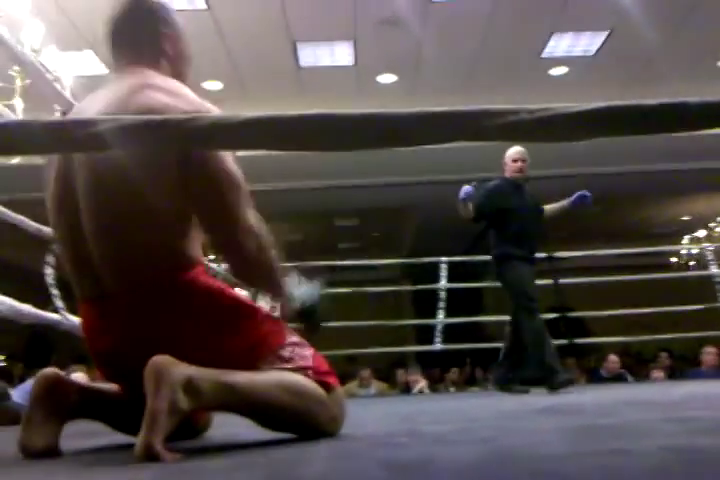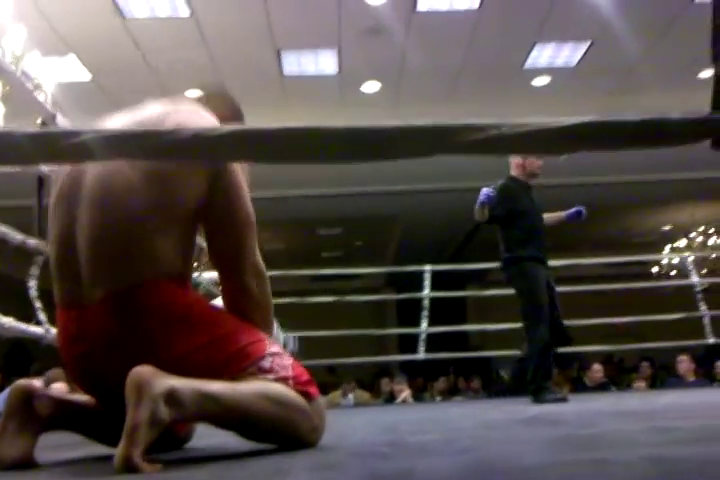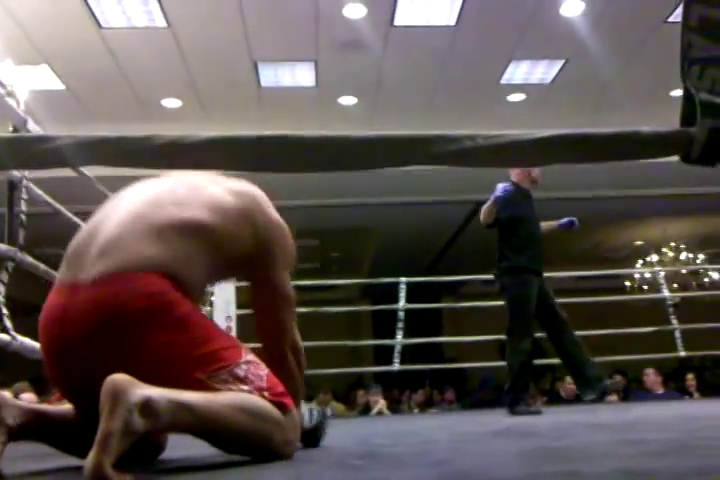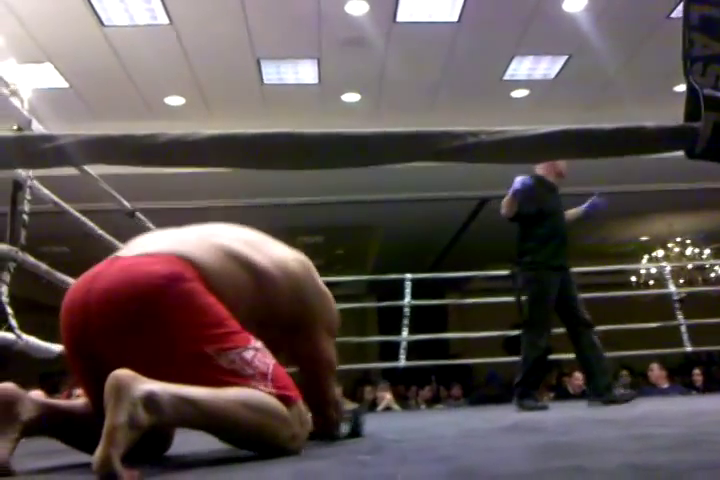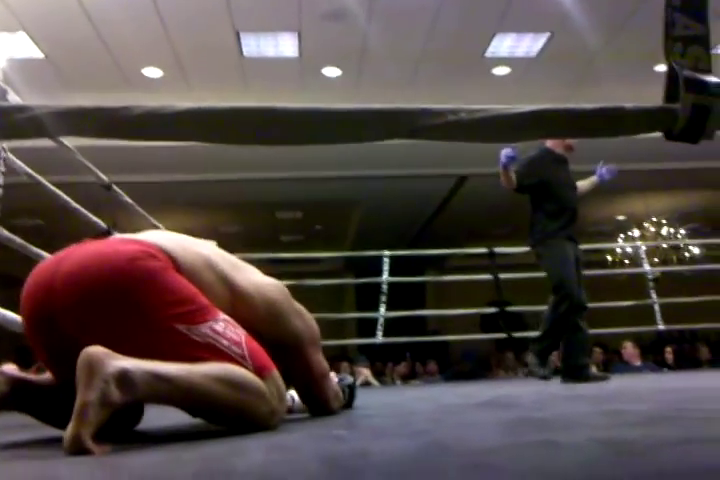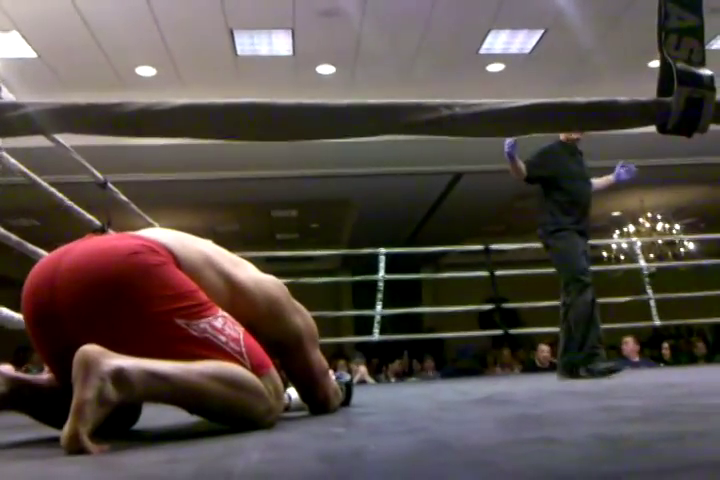
dt=0.3s
person 1, frame 1
left shoulder: (73, 125)
right shoulder: (184, 109)
right elbow: (238, 234)
right wrist: (287, 292)
left hip: (105, 328)
right hip: (175, 306)
left knee: (189, 417)
right knee: (327, 406)
left ankle: (72, 396)
right ankle: (189, 383)
person 1, frame 2
right shoulder: (206, 133)
right elbow: (244, 269)
right wrist: (264, 347)
left hip: (77, 338)
right hip: (150, 313)
left knee: (170, 430)
right knee: (307, 415)
left ankle: (47, 407)
right ankle: (171, 394)
person 1, frame 3
left shoulder: (170, 191)
right shoulder: (263, 215)
right elbow: (283, 343)
right wrist: (296, 413)
left knee: (132, 433)
right knee: (281, 430)
right ankle: (144, 403)
person 1, frame 4
right shoulder: (308, 289)
right elbow: (322, 395)
right wrist: (333, 429)
left knee: (146, 435)
right knee: (289, 425)
left ankle: (30, 410)
right ankle: (146, 397)
person 1, frame 5
right shoulder: (285, 311)
right elbow: (324, 403)
right wrist: (338, 391)
right hip: (124, 275)
left knee: (114, 407)
right knee: (266, 401)
right ankle: (118, 374)
person 1, frame 6
right shoulder: (279, 306)
right elbow: (322, 400)
right wrist: (335, 390)
right hip: (125, 272)
left knee: (113, 410)
right knee: (264, 401)
right ankle: (112, 373)
person 2, frame 1
left shoulder: (523, 191)
right shoulder: (495, 190)
left elbow: (539, 213)
right elbow: (470, 215)
left wrist: (570, 202)
right wrist: (464, 201)
left hip: (525, 261)
right hip: (510, 261)
left knee: (521, 321)
right knee: (530, 313)
left ankle: (505, 377)
right ankle: (550, 375)
person 2, frame 2
left shoulder: (525, 192)
right shoulder: (506, 190)
right elbow: (482, 216)
left wrist: (566, 215)
right wrist: (482, 202)
left hip: (536, 264)
right hip: (522, 265)
left knee: (555, 327)
right knee: (538, 325)
right ankle: (540, 388)
person 2, frame 3
left shoulder: (523, 197)
right shoulder: (509, 195)
right elbow: (485, 219)
left wrist: (557, 225)
right wrist: (494, 200)
left hip: (532, 275)
right hip: (516, 275)
left knee: (559, 327)
right knee: (520, 337)
left ankle: (590, 383)
right ankle: (516, 399)
person 2, frame 4
left shoulder: (549, 191)
right shoulder: (531, 189)
right elbow: (507, 212)
left wrist: (583, 210)
right wrist: (513, 192)
left hip: (558, 271)
right hip: (539, 271)
left knee: (581, 326)
right knee: (538, 333)
left ankle: (602, 389)
right ankle: (525, 394)
person 2, frame 5
left shoulder: (561, 163)
right shoulder: (539, 161)
right elbow: (511, 183)
left wrist: (596, 179)
right wrist: (505, 167)
left hip: (568, 240)
right hip: (550, 240)
left knee: (576, 301)
right knee: (568, 295)
left ankle: (576, 366)
right ankle: (539, 353)
person 2, frame 6
left shoulder: (577, 156)
right shoulder: (551, 153)
right elbow: (522, 173)
left wrist: (614, 177)
right wrist: (512, 157)
left hip: (578, 233)
right hip: (560, 232)
left knee: (575, 295)
right knee: (582, 289)
left ankle: (570, 362)
right ankle: (589, 358)
